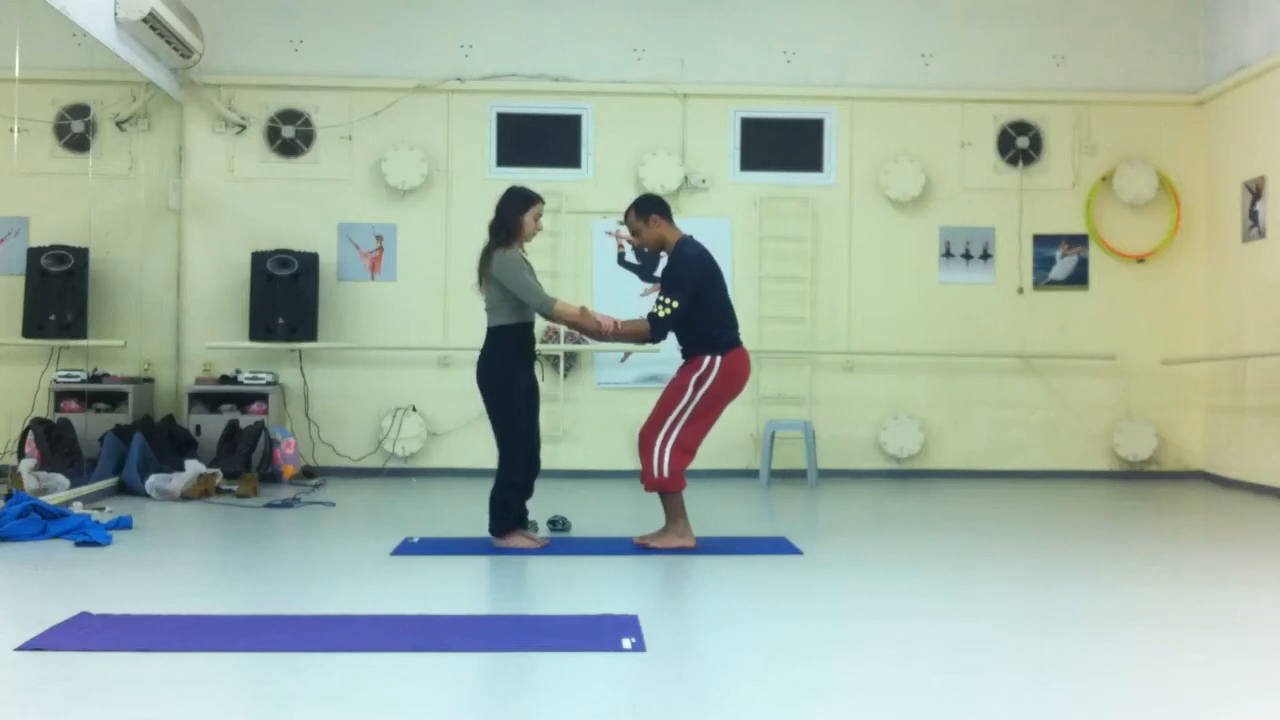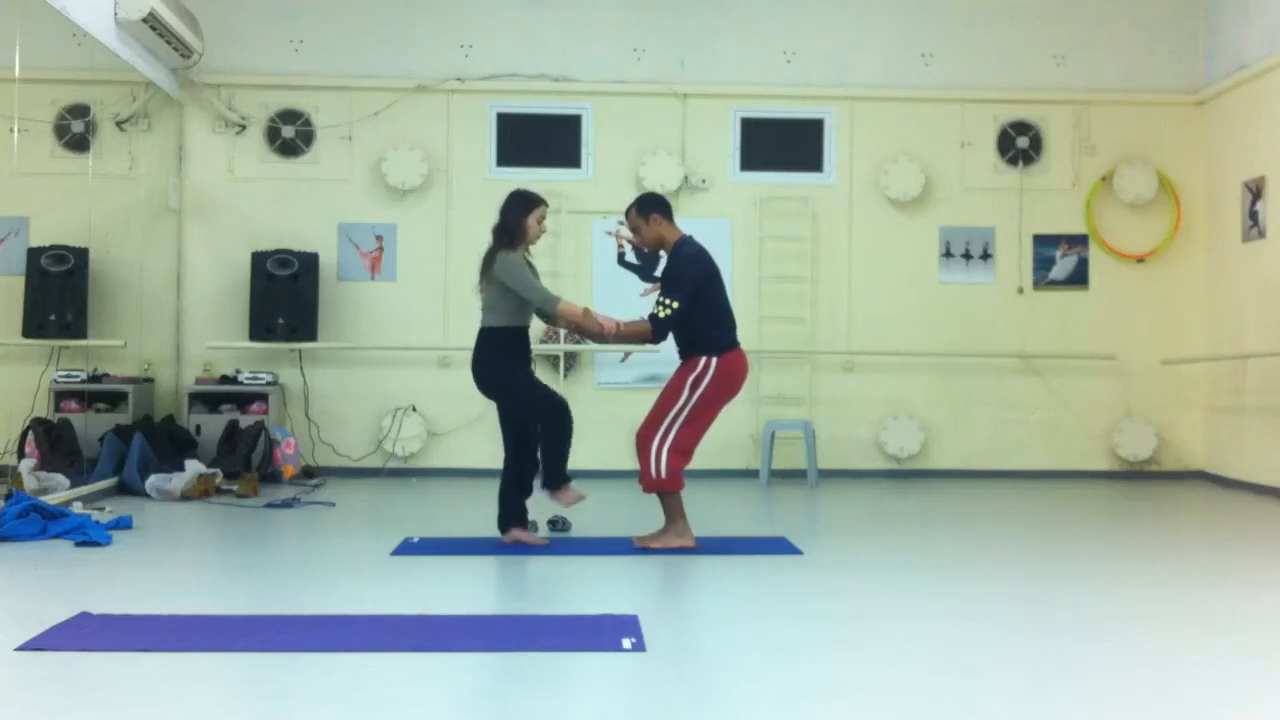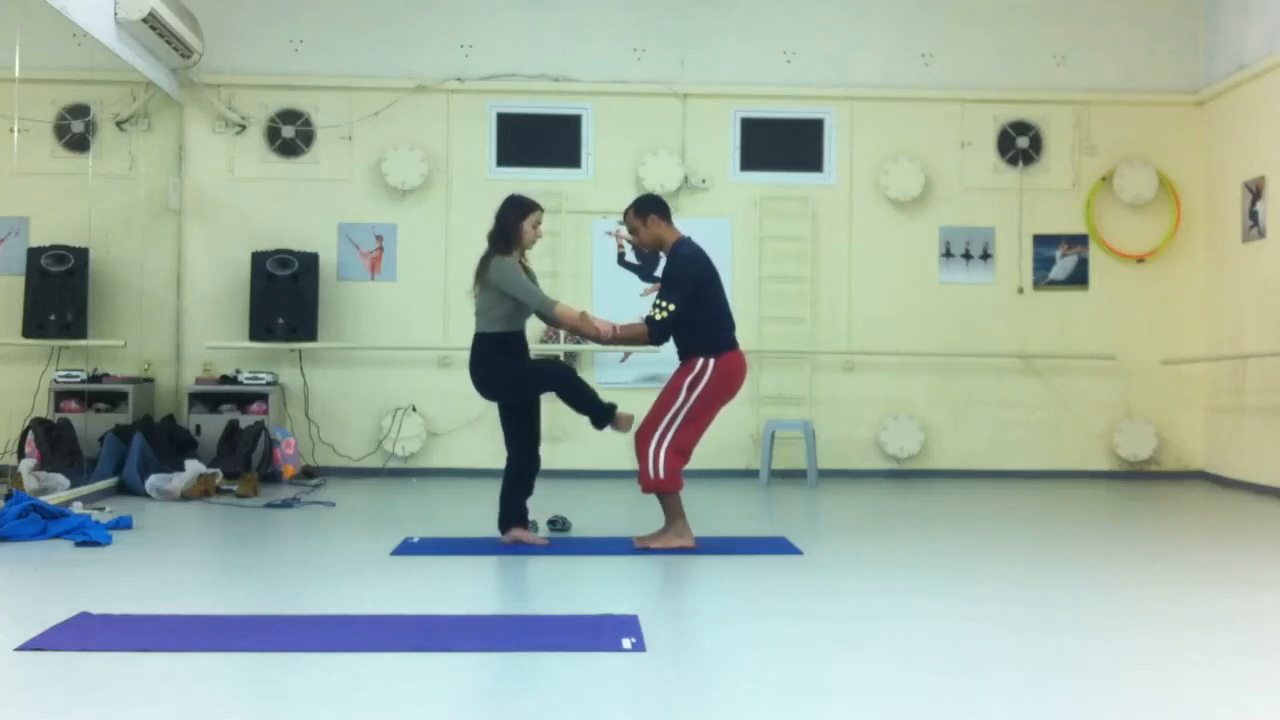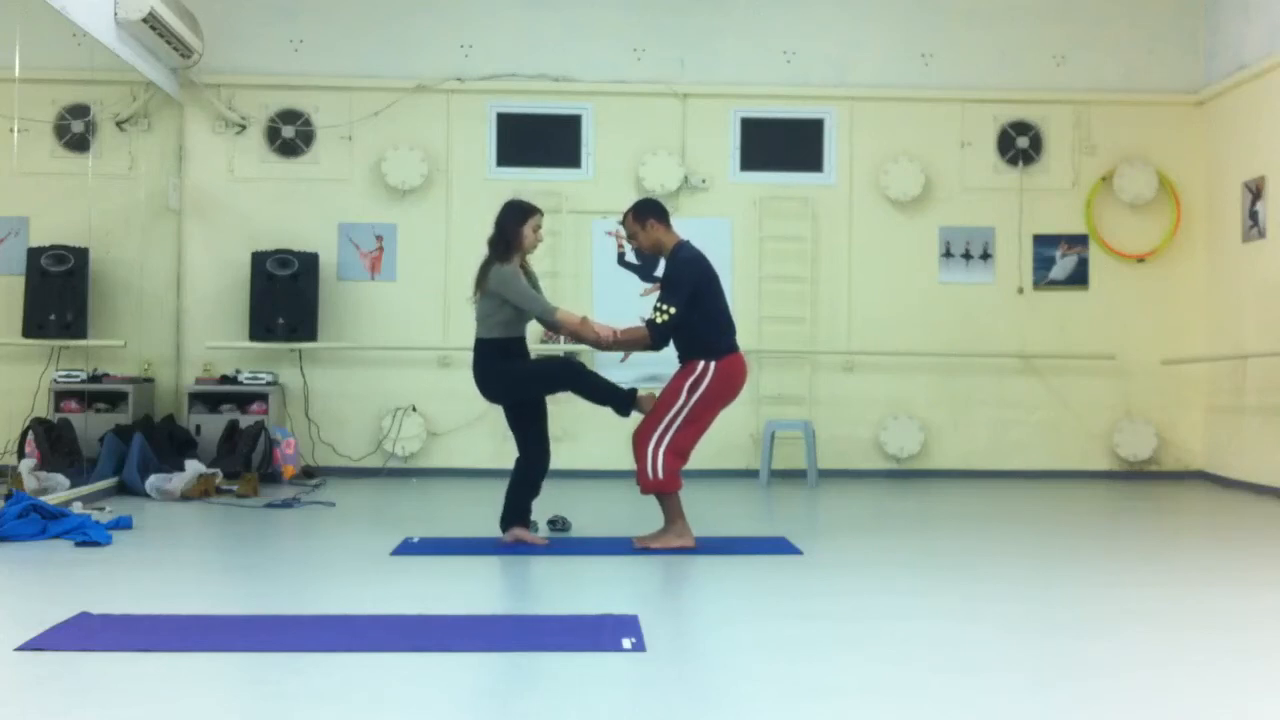
dt=0.5s
person 1, frame 1
left shoulder: (687, 259)
right shoulder: (684, 257)
left elbow: (657, 325)
right elbow: (659, 327)
left wrist: (608, 329)
right wrist: (612, 330)
left hip: (717, 364)
right hip: (711, 362)
left knee: (660, 441)
right knee: (659, 440)
left ankle: (680, 531)
right ankle: (675, 527)
person 1, frame 2
left shoulder: (686, 259)
right shoulder: (684, 257)
left elbow: (658, 327)
right elbow: (660, 328)
left wrist: (608, 330)
right wrist: (611, 333)
left hip: (714, 365)
right hip: (709, 363)
left knee: (658, 441)
right knee: (656, 441)
left ankle: (679, 531)
right ankle: (674, 528)
person 1, frame 3
left shoulder: (684, 260)
right shoulder: (684, 257)
left elbow: (657, 329)
right elbow: (661, 329)
left wrist: (610, 333)
right wrist: (614, 335)
left hip: (712, 366)
right hip: (709, 364)
left knee: (656, 442)
right knee: (655, 441)
left ankle: (679, 530)
right ankle: (674, 527)
person 1, frame 4
left shoulder: (684, 263)
right shoulder: (684, 260)
left elbow: (657, 332)
right elbow: (661, 333)
left wrist: (608, 337)
right wrist: (613, 340)
left hip: (713, 369)
right hip: (709, 367)
left knee: (653, 442)
right knee: (654, 441)
left ankle: (678, 530)
right ankle: (675, 528)
person 2, frame 1
left shoulder: (516, 259)
right shoulder: (502, 258)
left elbow: (540, 306)
right elbow: (540, 301)
left wrist: (585, 322)
right wrist: (589, 316)
left hip: (518, 361)
right hip: (502, 361)
left knee: (527, 447)
right knee: (515, 447)
left ankle: (514, 524)
right ankle: (504, 529)
person 2, frame 2
left shoulder: (521, 262)
right shoulder: (504, 260)
left elbow: (545, 312)
right elbow: (546, 300)
left wrist: (587, 325)
right wrist: (591, 317)
left hip: (514, 358)
right hip: (494, 359)
left knee: (522, 446)
right knee: (554, 410)
left ankle: (512, 524)
right ankle: (556, 483)
person 2, frame 3
left shoulder: (520, 266)
right shoulder: (499, 265)
left elbow: (546, 313)
right elbow: (542, 303)
left wrist: (586, 327)
right wrist: (588, 320)
left hip: (513, 360)
right hip: (491, 363)
left knee: (525, 450)
right knee: (558, 373)
left ankle: (513, 524)
right ankle: (607, 417)
person 2, frame 4
left shoulder: (524, 272)
right shoulder: (499, 272)
left elbow: (548, 320)
right elbow: (543, 310)
left wrist: (586, 332)
right wrist: (589, 326)
left hip: (516, 364)
right hip: (494, 367)
left knee: (536, 452)
right knee: (567, 371)
left ankle: (514, 524)
right ankle: (632, 402)
